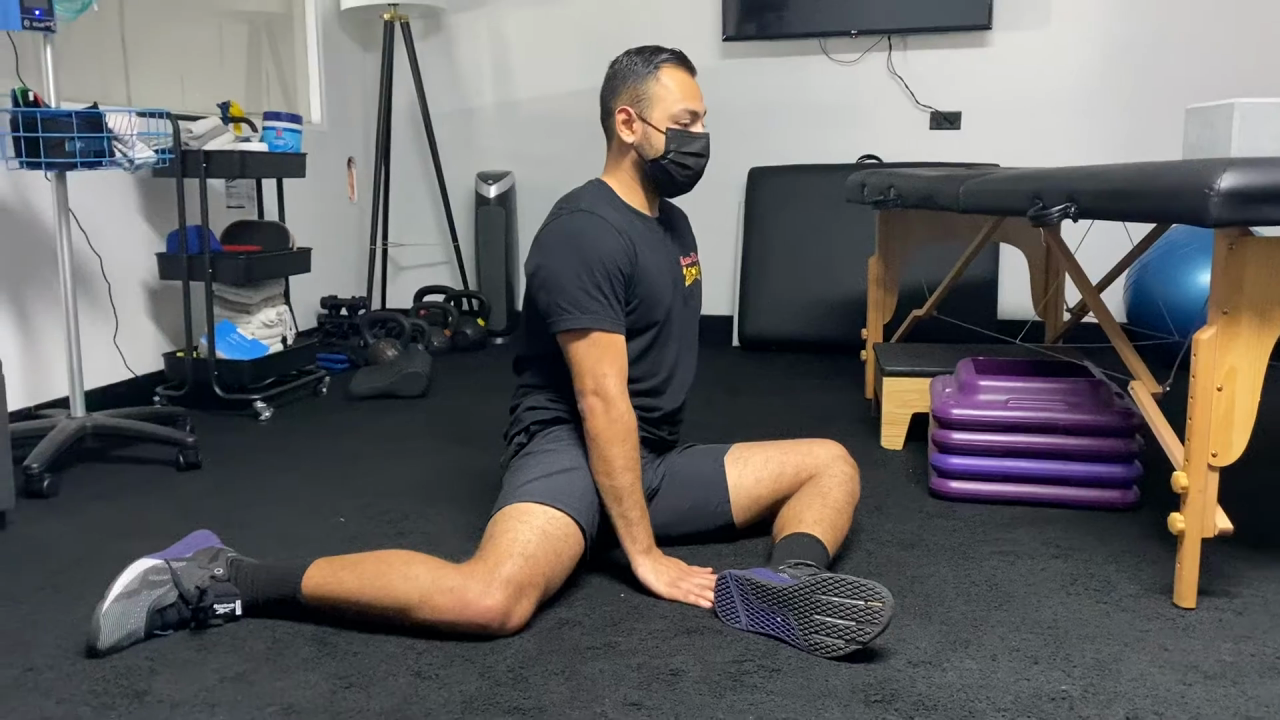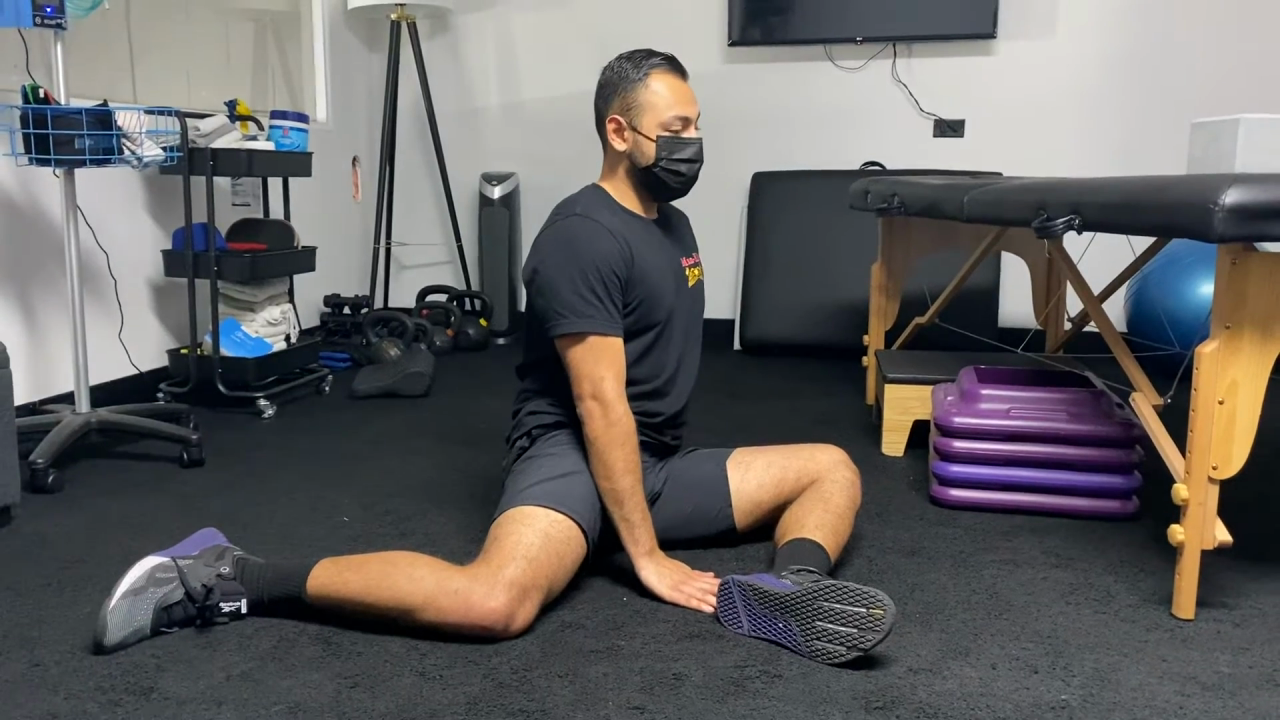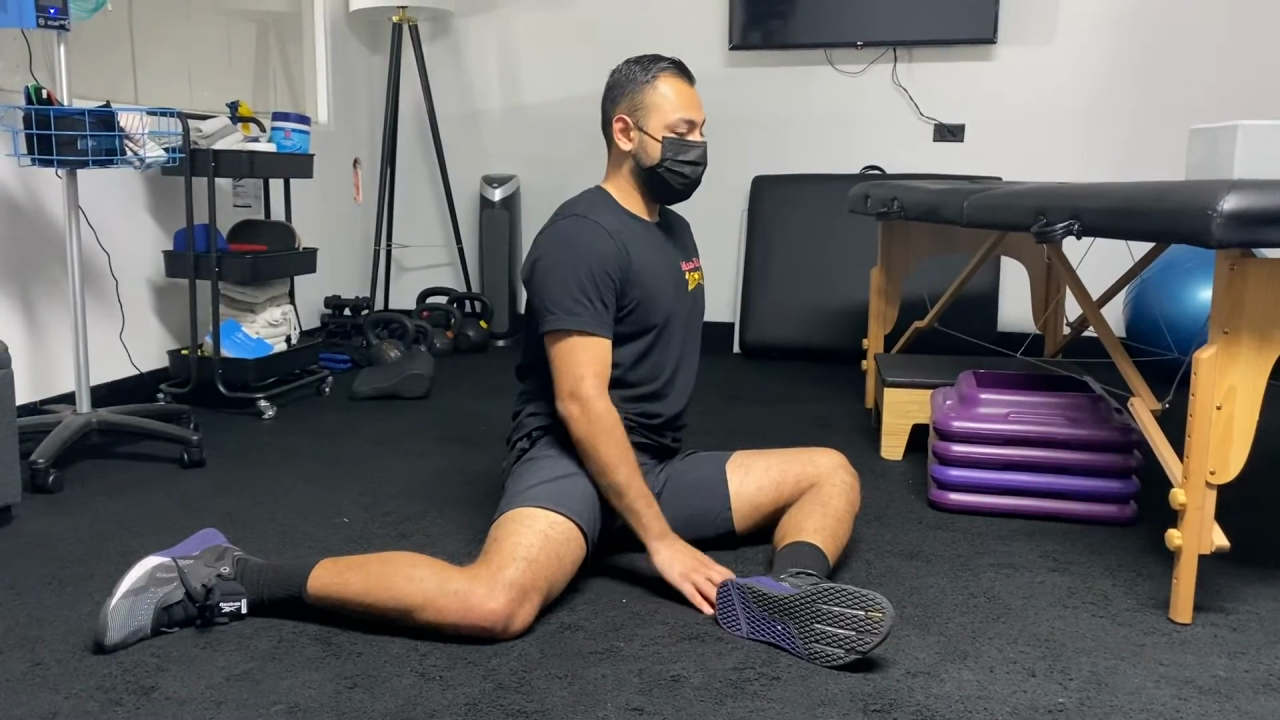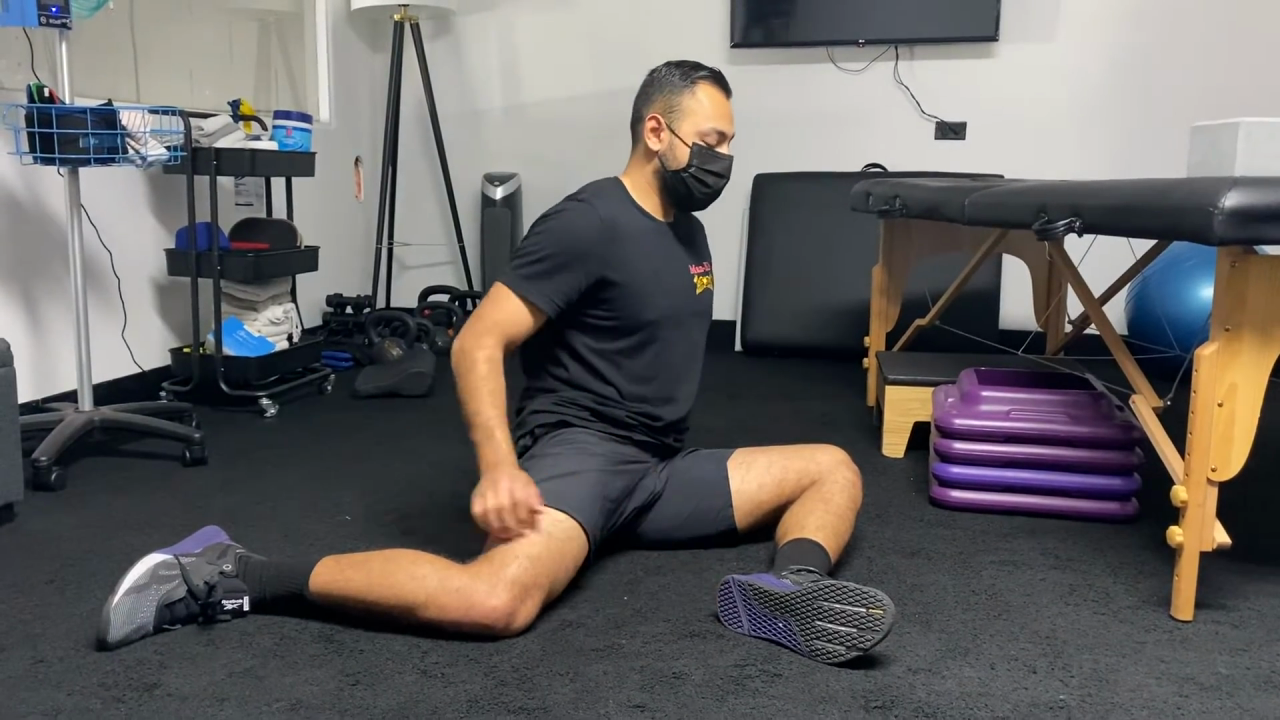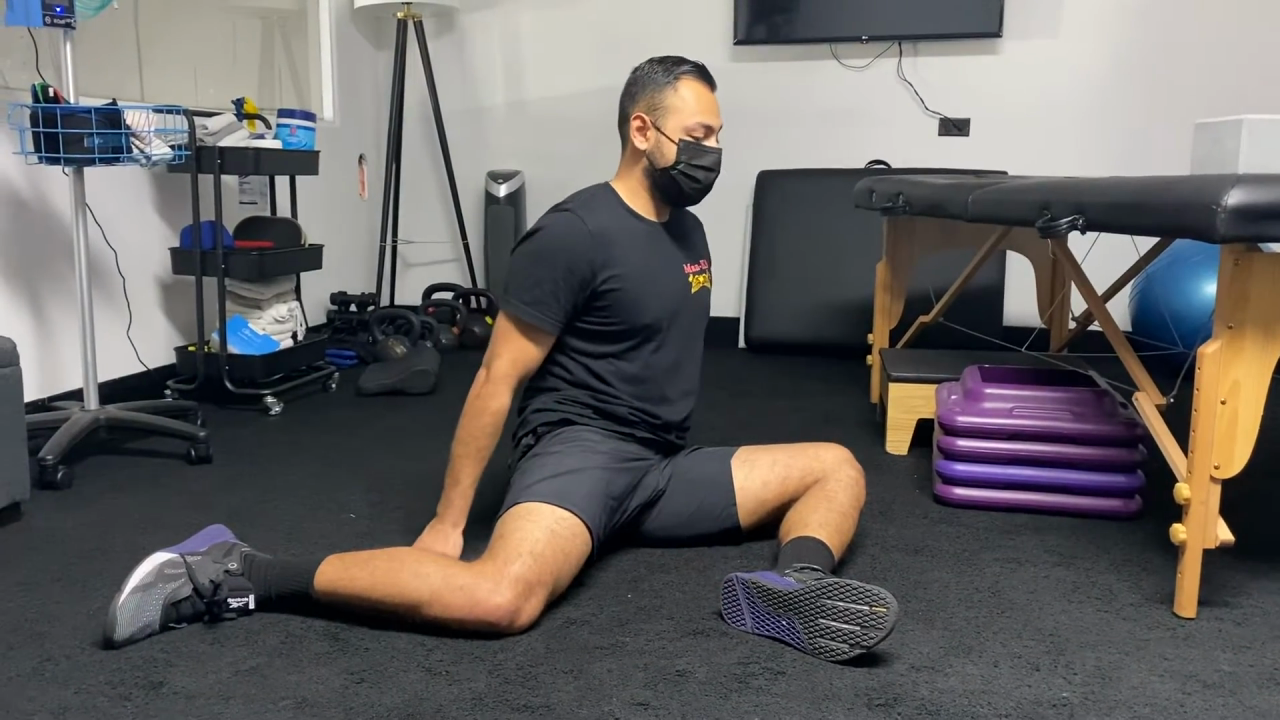
dt=1s
person 1, frame 1
left shoulder: (672, 223)
right shoulder: (586, 231)
right elbow: (600, 400)
left wrist: (661, 494)
right wrist: (644, 554)
left hip: (653, 455)
right hip: (570, 447)
left knee: (831, 464)
right knee: (490, 599)
left ankle: (783, 591)
right ankle: (219, 580)
person 1, frame 2
left shoulder: (673, 225)
right shoulder: (583, 236)
right elbow: (599, 403)
left wrist: (661, 495)
right wrist: (648, 557)
left hip: (656, 460)
right hip: (572, 452)
left knee: (831, 469)
right knee: (495, 602)
left ankle: (788, 594)
right ankle: (228, 579)
person 1, frame 3
left shoulder: (674, 230)
right shoulder: (583, 237)
right elbow: (581, 401)
left wrist: (668, 497)
right wrist: (659, 541)
left hip: (656, 462)
right hip: (571, 457)
left knee: (831, 473)
right knee: (495, 602)
left ankle: (784, 597)
right ankle: (227, 580)
person 1, frame 4
left shoulder: (688, 232)
right shoulder: (589, 223)
right elbow: (476, 344)
left wrist: (667, 451)
right wrist: (499, 468)
left hip: (660, 466)
right hip: (578, 450)
left knee: (835, 469)
right knee: (496, 600)
left ankle: (788, 594)
right ankle: (231, 577)
person 1, frame 5
left shoulder: (688, 231)
right shoulder: (576, 234)
right elbow: (497, 380)
left wrist: (672, 454)
right wrist: (447, 520)
left hip: (664, 466)
right hip: (579, 449)
left knee: (837, 469)
right knee: (500, 598)
left ankle: (791, 591)
right ankle: (236, 576)
